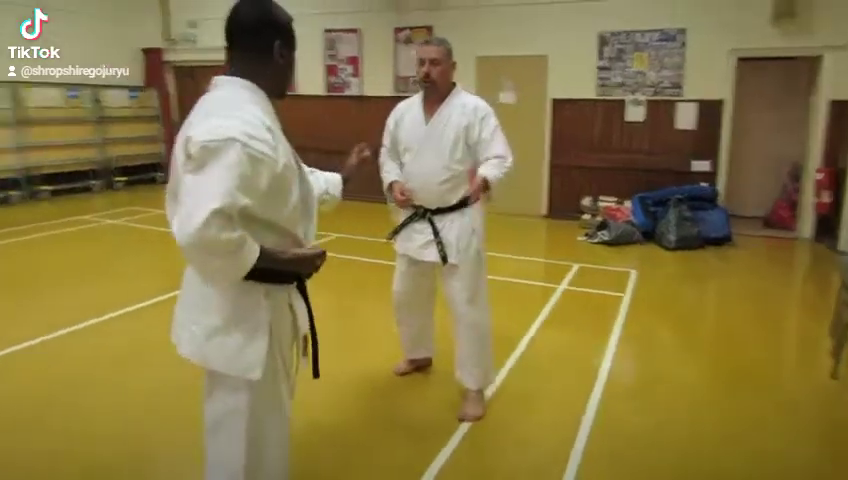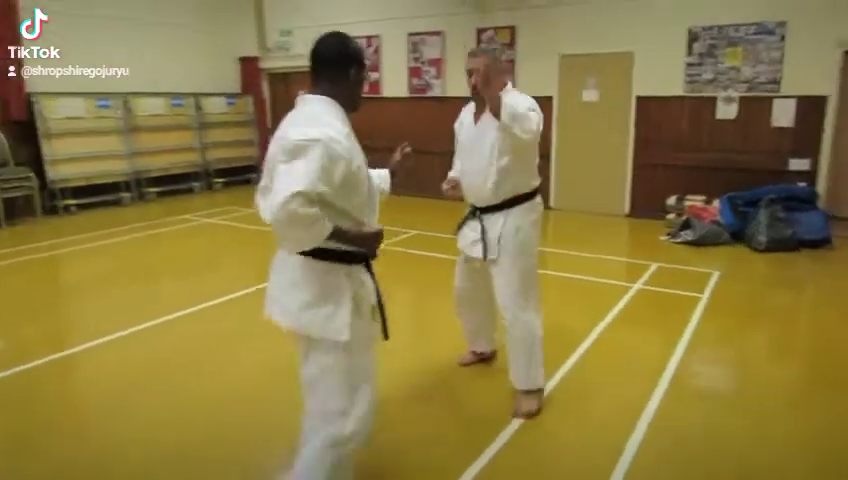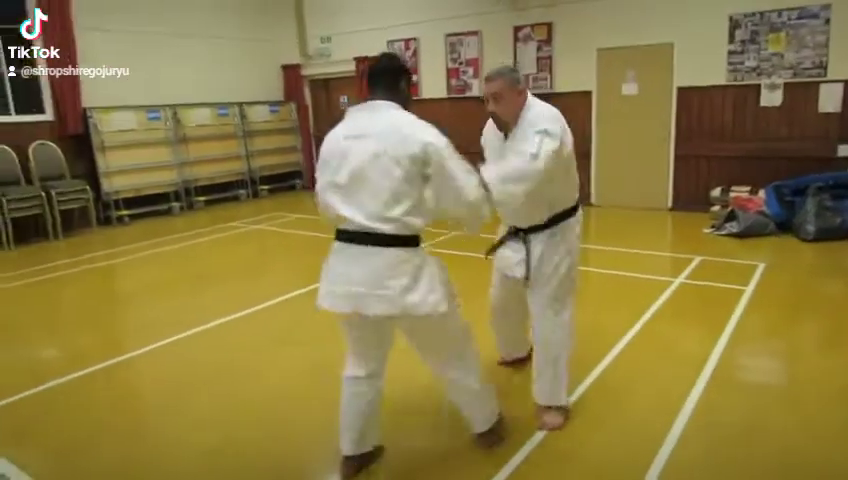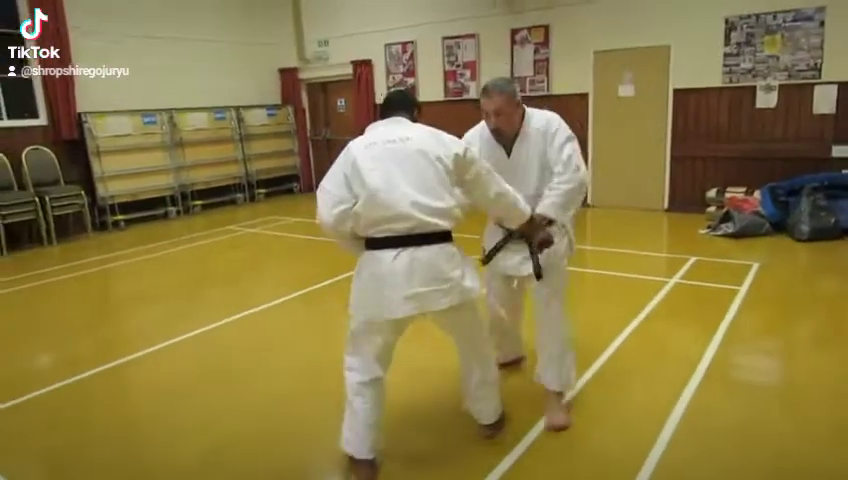
dt=0.3s
person 1, frame 1
left shoulder: (238, 110)
right shoulder: (237, 126)
left elbow: (287, 184)
right elbow: (201, 233)
left wrist: (340, 177)
right wrist: (282, 261)
left hip: (248, 300)
right hip: (246, 308)
person 1, frame 2
left shoulder: (310, 121)
right shoulder: (324, 132)
right elbow: (287, 210)
left wrist: (386, 173)
right wrist: (350, 238)
left hip: (315, 278)
right hip: (329, 283)
left knee: (328, 386)
right knee: (343, 406)
person 1, frame 3
left shoulder: (336, 135)
right shoulder: (418, 133)
left elbow: (326, 194)
right elbow: (467, 198)
right wrist: (480, 218)
left hip: (349, 262)
right hip: (400, 267)
left knee: (363, 365)
right knee: (453, 353)
right ankle: (486, 426)
person 1, frame 4
left shoulder: (355, 150)
right shoulder: (442, 142)
left elbow: (332, 216)
right elbow: (494, 191)
right wrist: (533, 227)
left hip: (382, 268)
right hip: (439, 261)
left knee: (363, 363)
right knee: (473, 344)
right ankle: (490, 417)
person 2, frame 1
left shoulder: (474, 109)
right shoulder: (402, 111)
left elbow: (500, 156)
right elbow: (387, 155)
left wrist: (483, 180)
right wrist: (394, 184)
left hip: (458, 220)
right hip: (414, 219)
left knee: (467, 304)
right knee: (407, 295)
left ankle: (474, 386)
right ankle: (419, 355)
person 2, frame 2
left shoulder: (519, 105)
right shoulder: (467, 114)
left elbow: (524, 134)
left wrist: (493, 97)
right wrist: (454, 178)
left hip: (513, 218)
right hip: (477, 217)
left knee: (515, 302)
right knee: (469, 289)
left ankle: (529, 386)
right ankle: (483, 347)
person 2, frame 3
left shoulder: (546, 120)
right shoulder: (493, 128)
left elbow: (532, 168)
left wrist: (481, 179)
right wrist: (485, 185)
left hip: (553, 232)
right hip: (516, 233)
left knee: (549, 314)
right knee: (503, 301)
left ankle: (552, 400)
right ankle: (518, 351)
person 2, frame 4
left shoulder: (549, 127)
right shoulder: (475, 139)
left elbow: (573, 177)
left wrist: (541, 218)
left hip: (546, 230)
right hip: (502, 233)
left knee: (551, 309)
right knee: (498, 304)
left ankle: (557, 394)
right ankle: (510, 354)
